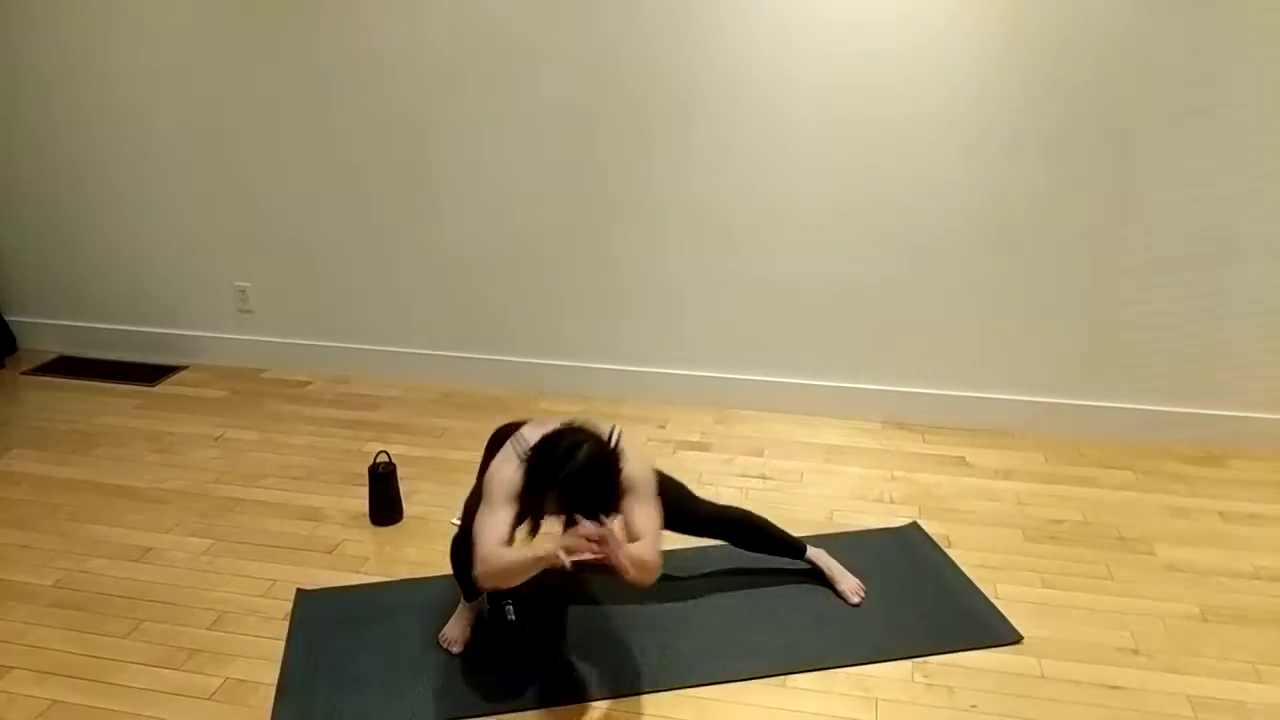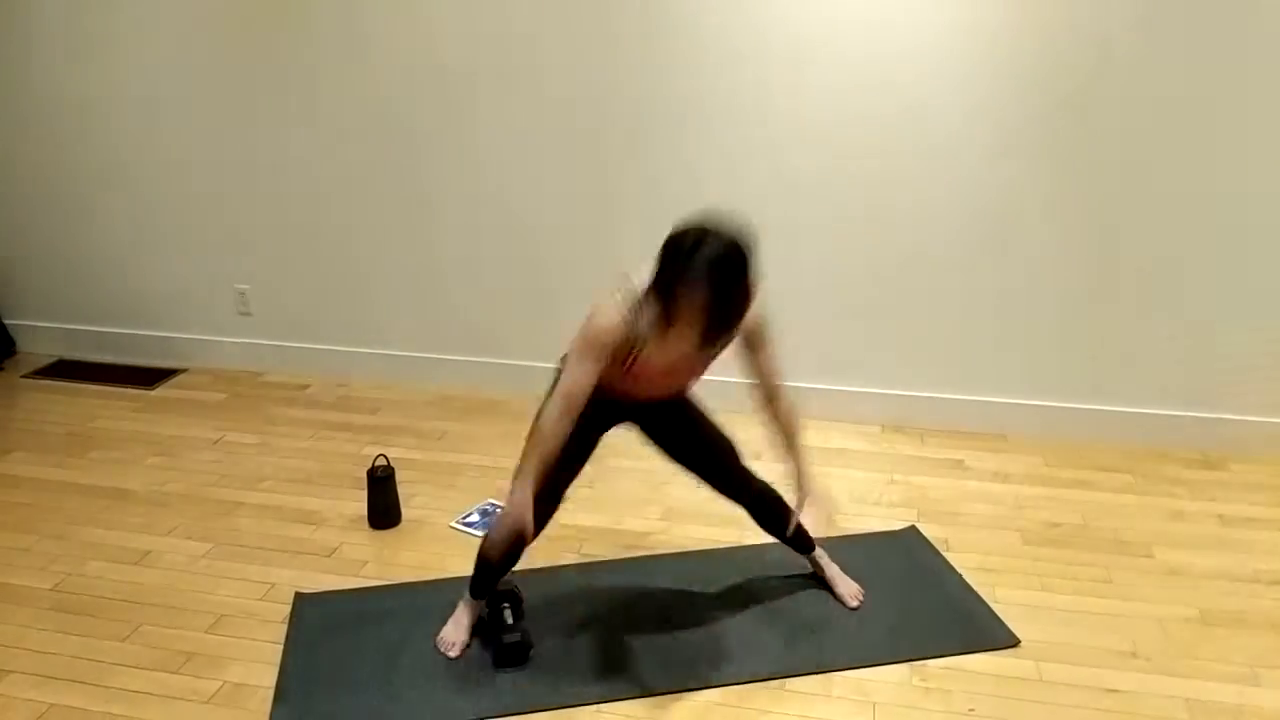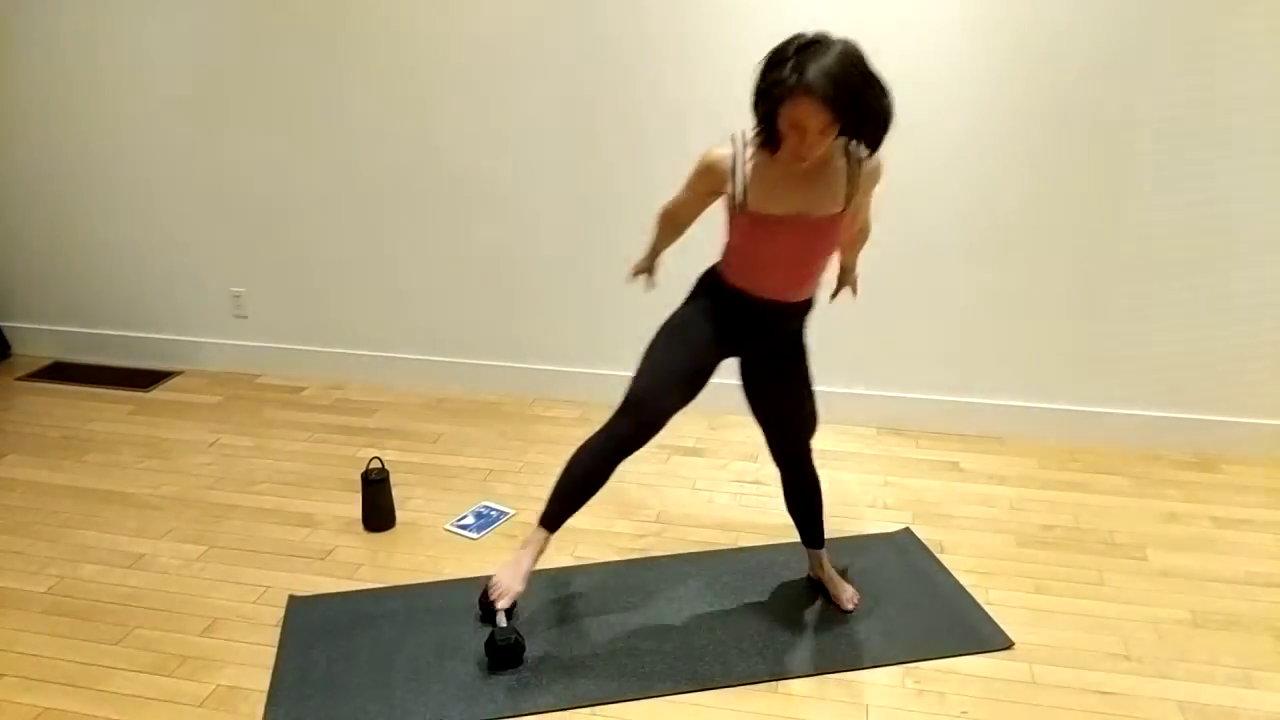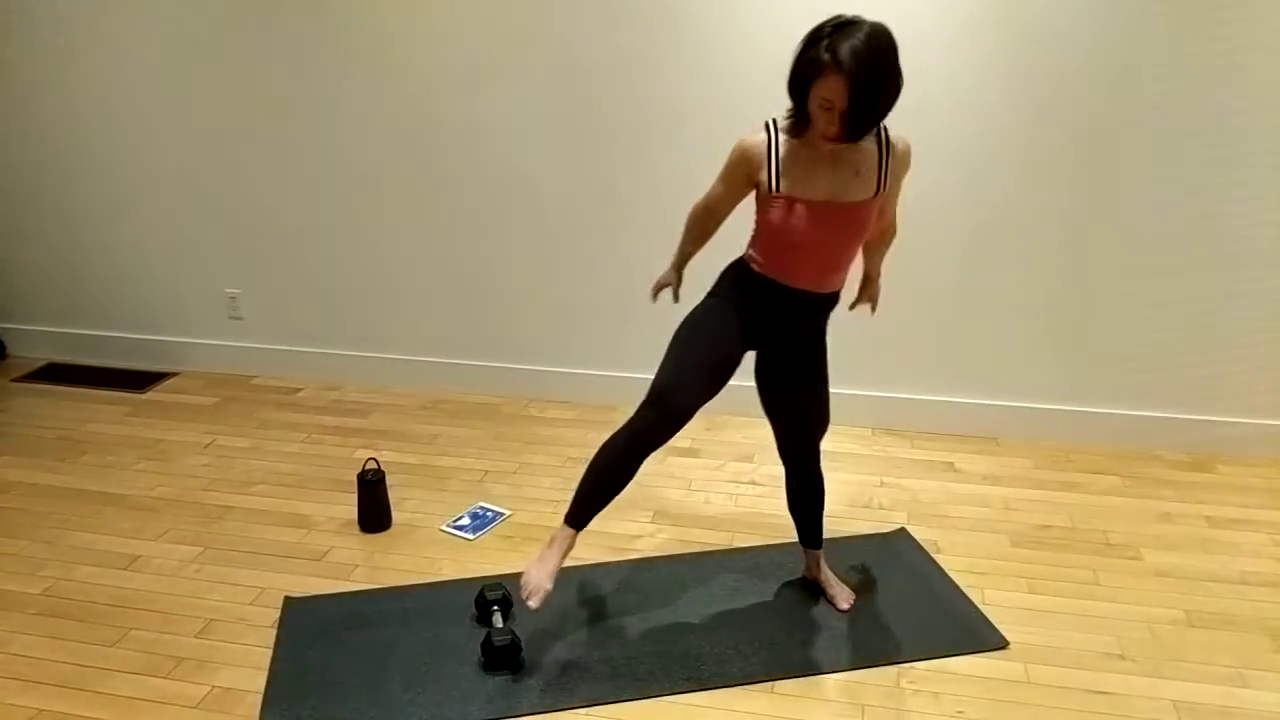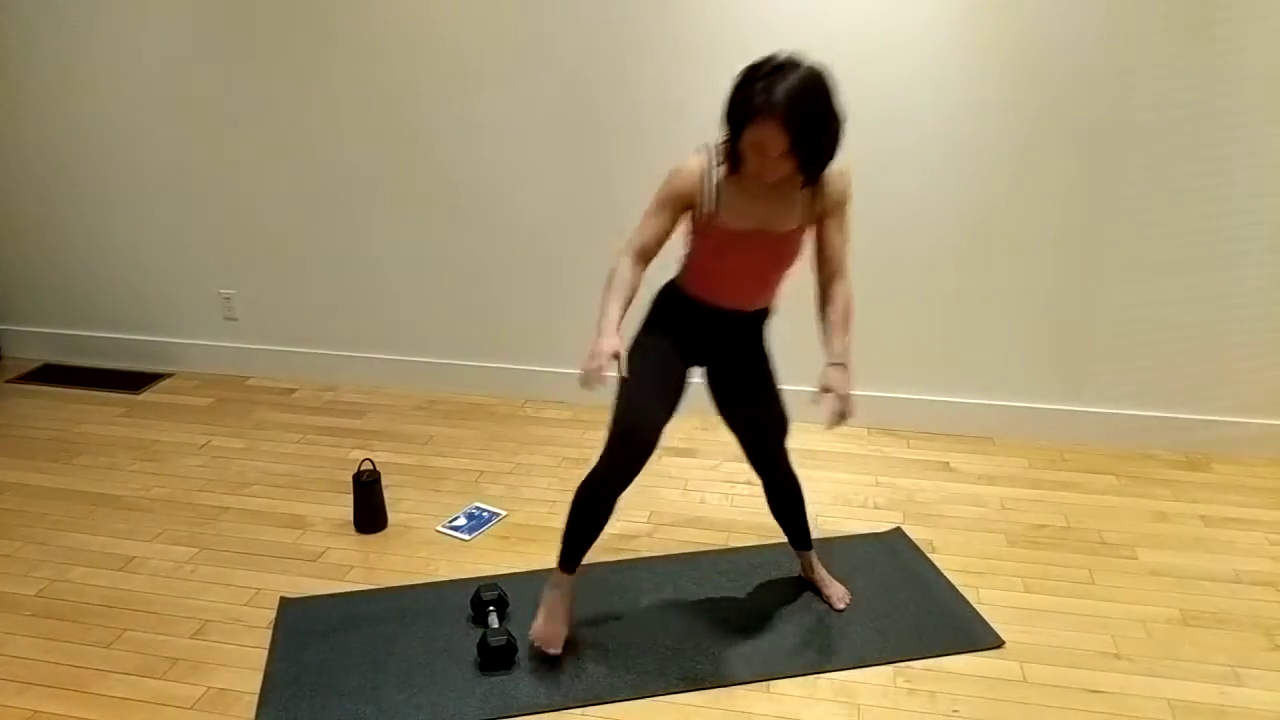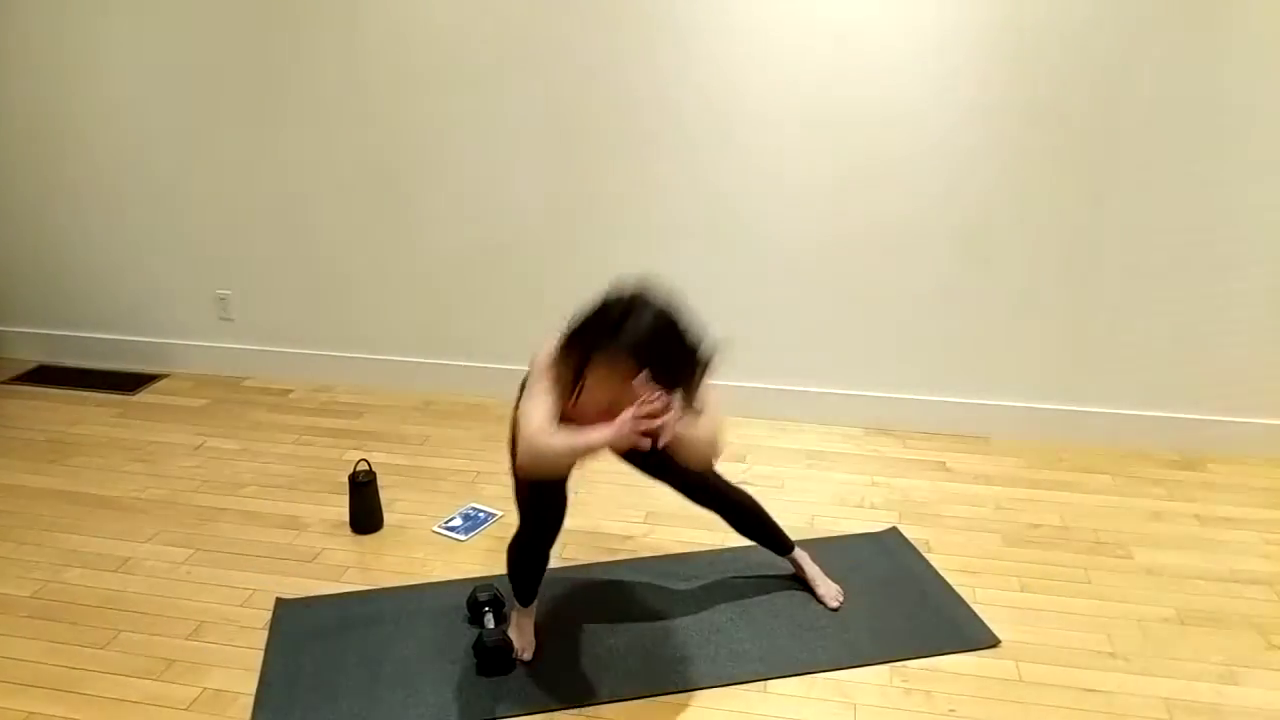
dt=0.3s
person 1, frame 1
left shoulder: (629, 466)
right shoulder: (511, 463)
left elbow: (649, 567)
right elbow: (484, 568)
left wrist: (616, 549)
right wrist: (552, 551)
left hip: (598, 469)
right hip: (525, 458)
left knee: (706, 514)
right knee: (469, 541)
left ankle: (814, 557)
right ankle: (470, 608)
person 1, frame 2
left shoulder: (744, 316)
right shoulder: (616, 320)
left elbow: (773, 393)
right elbow: (563, 406)
left wrist: (800, 466)
right wrist: (523, 489)
left hip: (665, 403)
right hip: (595, 397)
left knee: (739, 483)
right knee: (535, 508)
left ankle: (818, 560)
right ankle: (473, 604)
person 1, frame 3
left shoulder: (863, 168)
right shoulder: (726, 164)
right elbow: (676, 214)
left wrist: (849, 268)
right wrist: (651, 256)
left hip: (783, 330)
right hip: (715, 309)
left knee: (795, 455)
right knee: (629, 426)
left ankle: (819, 564)
right ankle: (531, 548)
person 1, frame 4
left shoulder: (892, 156)
right shoulder: (760, 150)
right elbow: (709, 213)
left wrist: (871, 276)
right wrist: (677, 267)
left hip: (805, 323)
right hip: (740, 300)
left knee: (803, 452)
right knee: (654, 420)
left ankle: (815, 562)
right ankle: (559, 544)
person 1, frame 5
left shoulder: (827, 191)
right shoulder: (697, 175)
left elbow: (835, 280)
right elbow: (632, 257)
left wrist: (838, 362)
right wrist: (608, 328)
left hip: (740, 336)
right hip: (675, 324)
left knee: (773, 461)
right knee: (620, 462)
left ankle: (809, 563)
right ankle: (561, 586)
person 1, frame 6
left shoulder: (678, 364)
right shoulder: (558, 363)
left elbow: (704, 452)
right elbow: (531, 454)
left wrist: (677, 428)
right wrist: (610, 433)
right hip: (563, 430)
left knee: (712, 489)
right knee: (538, 527)
left ankle: (800, 560)
right ankle: (522, 612)
